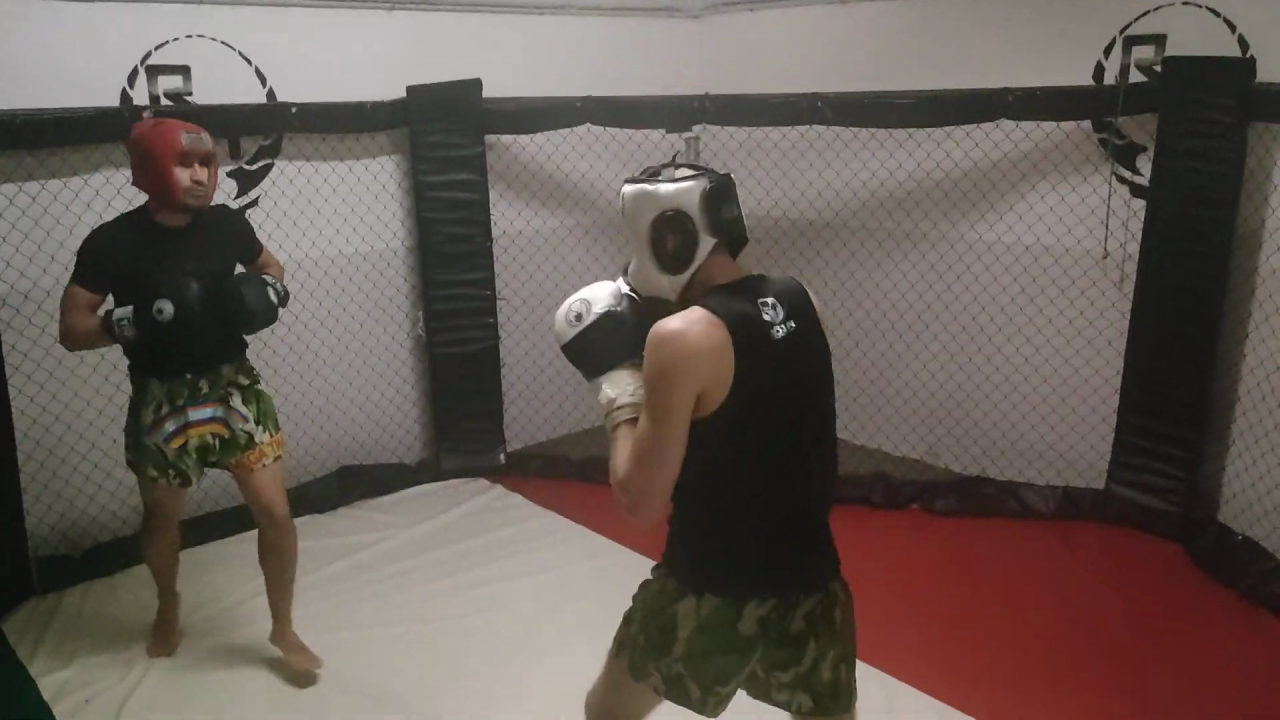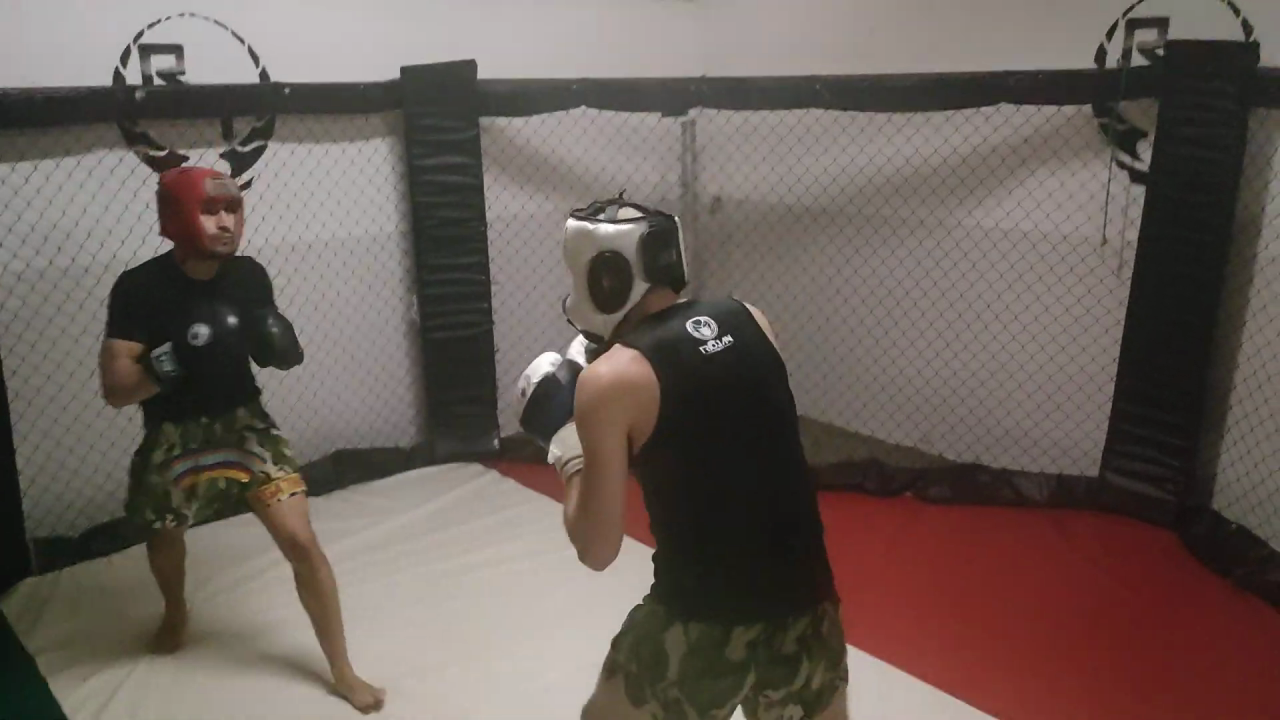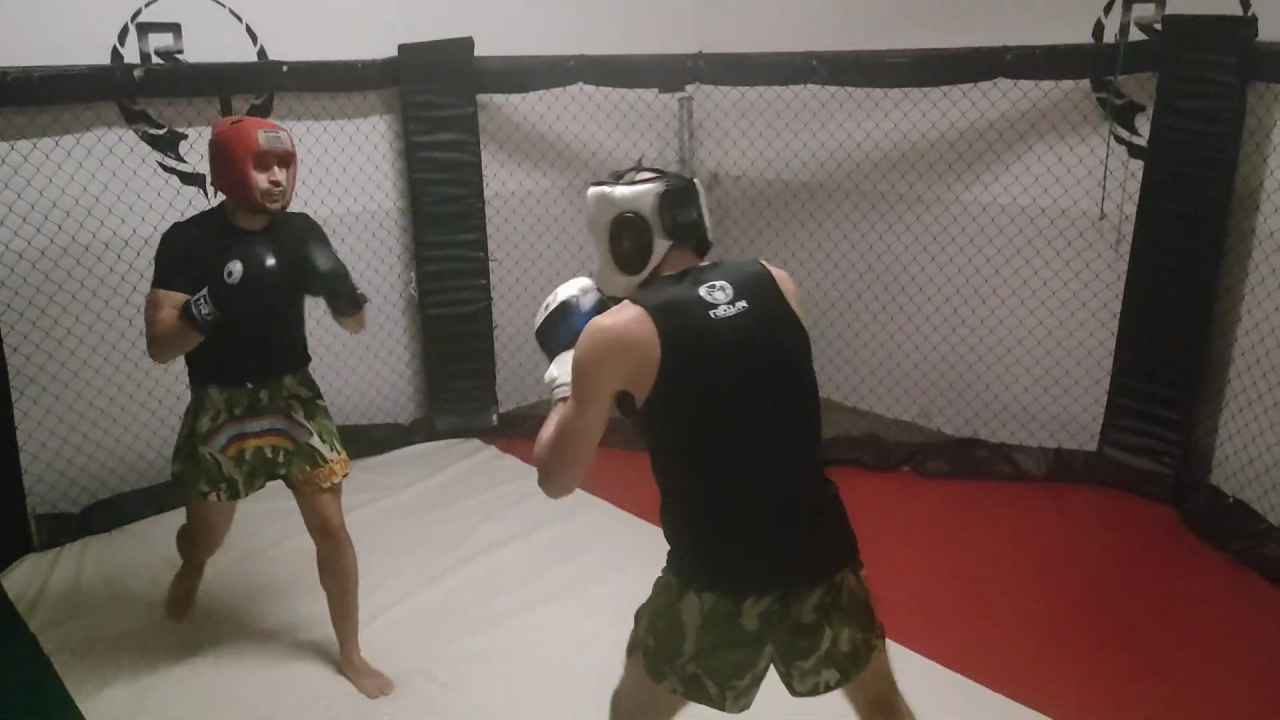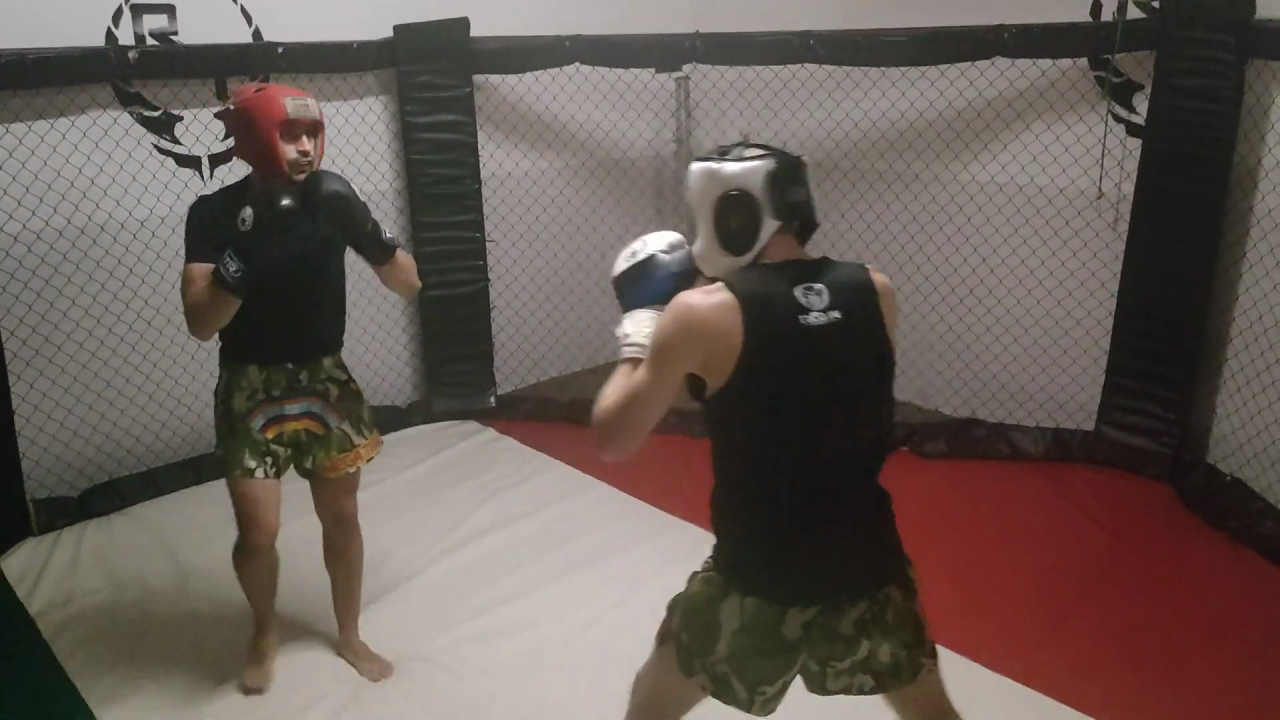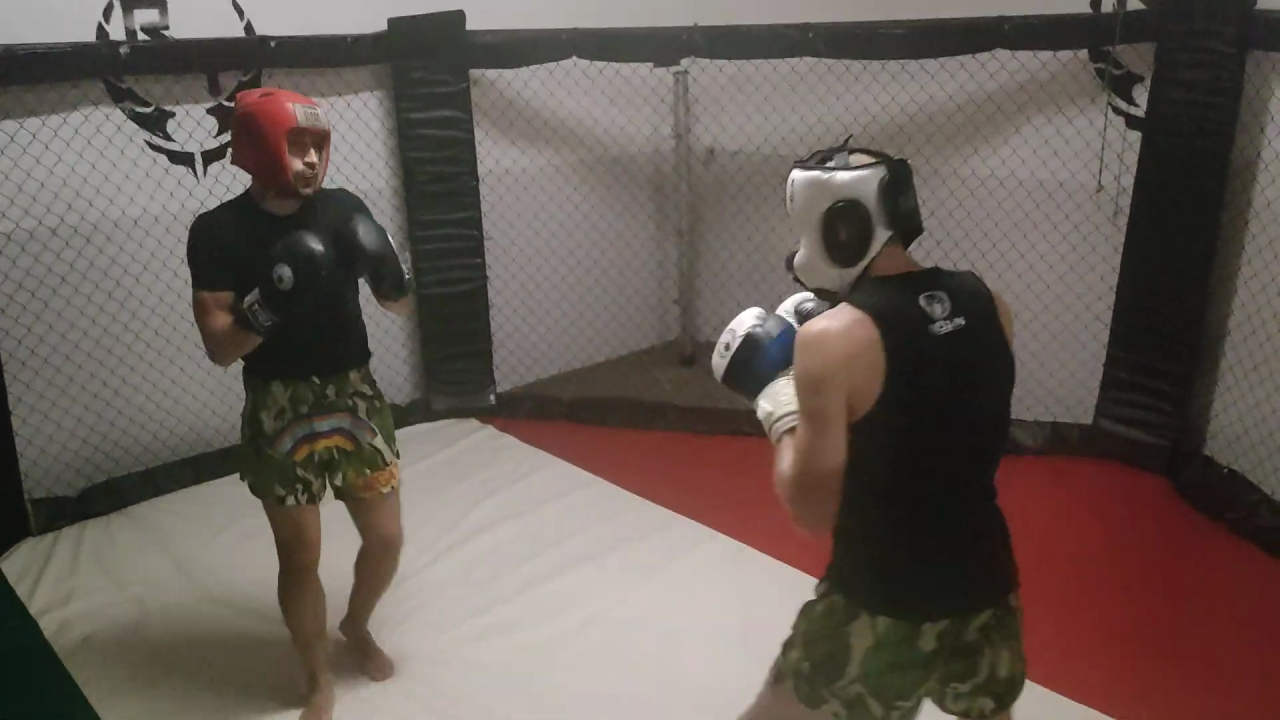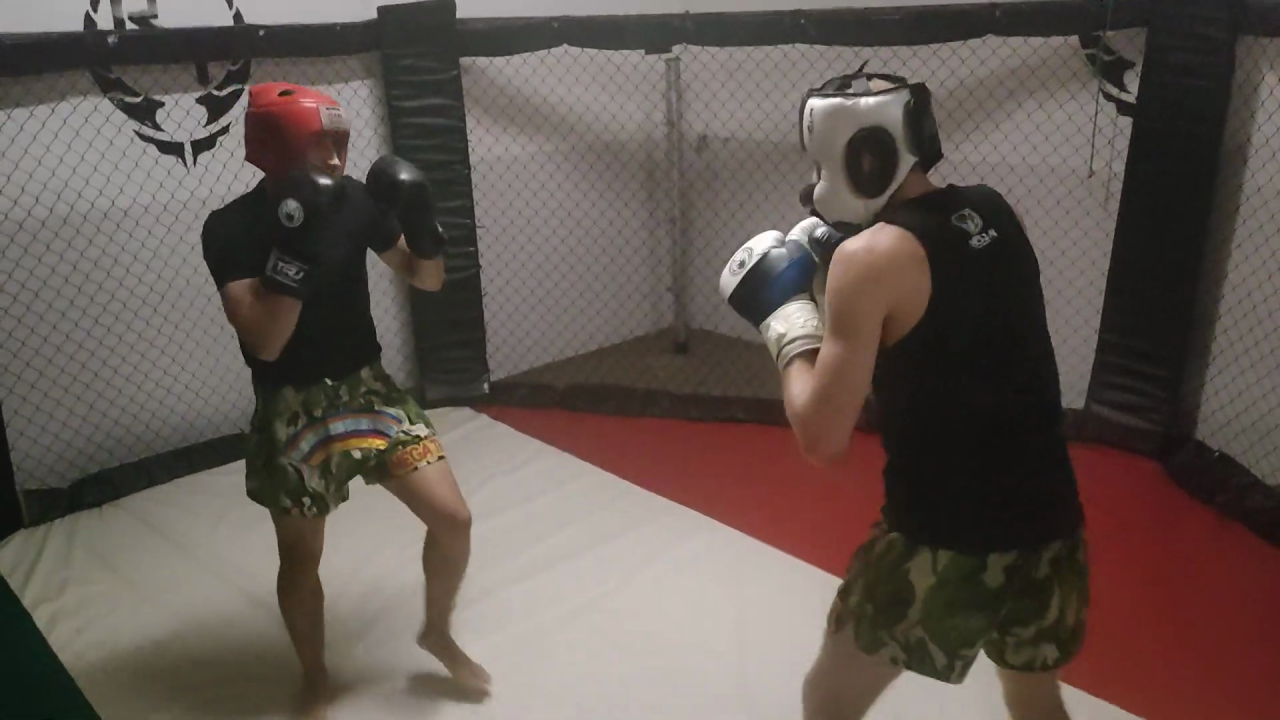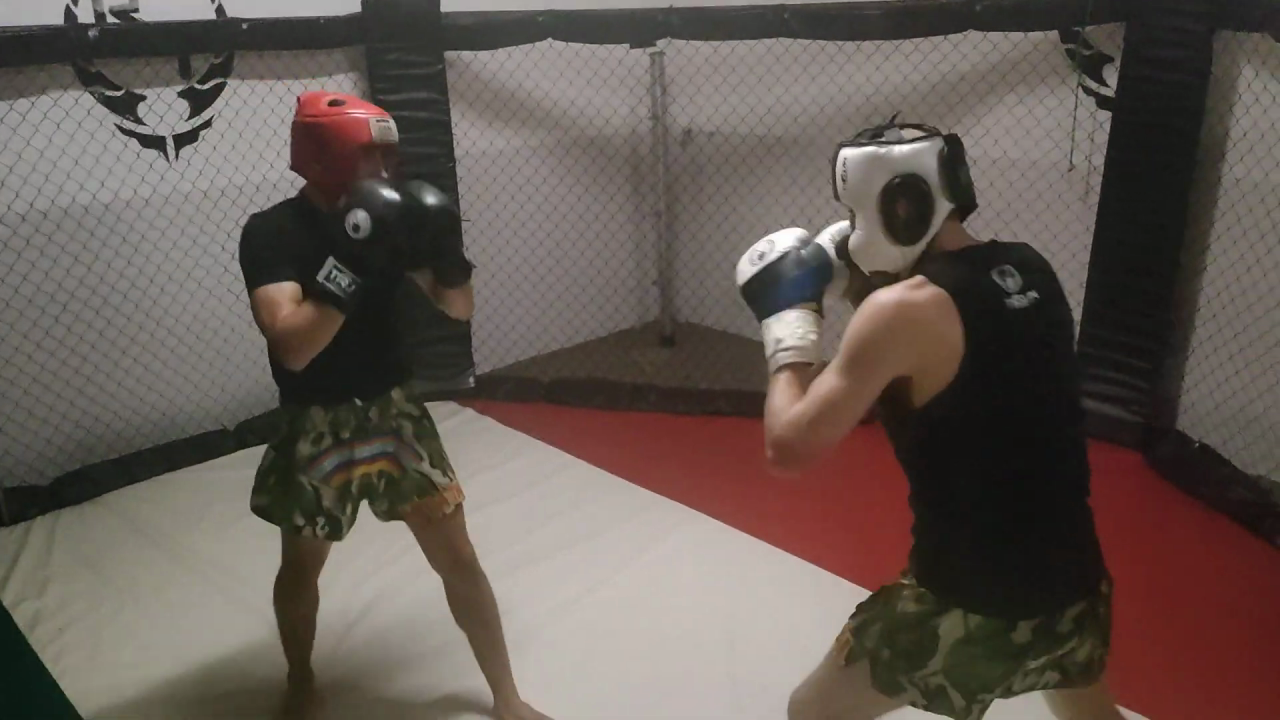
dt=0.2s
person 1, frame 1
left shoulder: (228, 224)
right shoulder: (111, 243)
left elbow: (273, 271)
right elbow: (71, 331)
left wrist: (267, 296)
right wrist: (136, 320)
left hip: (233, 385)
right hip: (162, 398)
left knee: (275, 511)
right knee: (162, 515)
left ankle: (283, 627)
right ankle: (168, 607)
person 1, frame 2
left shoulder: (250, 276)
right shoulder: (139, 288)
right elbow: (116, 388)
left wrist: (280, 345)
right wrist: (178, 354)
left hip: (244, 425)
right hip: (175, 438)
left knee: (302, 544)
right knee: (165, 544)
left ankle: (344, 672)
right ankle: (176, 611)
person 1, frame 3
left shoulder: (302, 233)
right shoulder: (187, 241)
left elbow: (356, 326)
right elbow: (160, 345)
left wrist: (343, 293)
right wrist: (216, 299)
left hip: (292, 394)
right hip: (221, 404)
left knee: (331, 528)
right knee: (207, 531)
left ankle: (351, 653)
right ankle: (190, 572)
person 1, frame 4
left shoulder: (329, 200)
right shoulder: (214, 214)
left elbow: (408, 286)
right elbow: (200, 323)
left wrist: (367, 231)
right wrist: (243, 256)
left hip: (326, 378)
right hip: (253, 387)
left knee: (341, 516)
right knee: (259, 532)
left ankle: (348, 635)
right ankle: (263, 630)
person 1, frame 5
left shoulder: (343, 209)
right shoulder: (218, 232)
left elbow: (403, 303)
right elbow: (219, 348)
left wrist: (389, 269)
right wrist: (271, 299)
left hip: (354, 393)
right hip: (280, 406)
left knee: (386, 537)
right knee: (301, 557)
left ankle: (357, 626)
person 1, frame 6
left shoulder: (354, 198)
right shoulder: (230, 228)
left elbow: (427, 280)
right elbow: (264, 342)
left wrist: (423, 226)
right wrist: (293, 251)
left hip: (369, 390)
right hip: (293, 411)
left knee: (452, 518)
right knee: (300, 558)
left ankle: (438, 630)
person 1, frame 7
left shoulder: (390, 214)
right shoulder: (270, 234)
left elbow: (459, 308)
right elbow: (294, 349)
left wrist: (448, 253)
right wrist: (351, 264)
left hip: (395, 412)
right hip: (318, 429)
left knee: (458, 561)
right knee: (301, 568)
person 2, frame 1
left shoulder: (679, 338)
right shoulder: (800, 304)
left elbow: (641, 501)
left wrist: (617, 382)
left hip: (709, 595)
right hip: (809, 583)
person 2, frame 2
left shoulder: (612, 379)
right shoulder: (750, 320)
left elbow: (598, 548)
left wrist: (566, 442)
left hip: (699, 614)
right hip: (802, 594)
person 2, frame 3
left shoulder: (616, 332)
right shoulder: (774, 284)
left elbow: (556, 477)
left wrist: (569, 365)
left hip: (716, 584)
right hip: (820, 559)
person 2, frame 4
left shoulder: (702, 313)
right shoulder: (875, 292)
left elbow: (612, 440)
left wrist: (640, 321)
left hip: (758, 586)
right hip: (868, 571)
person 2, frame 5
left shoulder: (831, 339)
right shoulder: (986, 303)
left elbow: (811, 505)
left wrist: (776, 394)
left hip: (877, 604)
right hip: (982, 584)
person 2, frame 6
left shoulder: (869, 256)
right shoulder: (998, 217)
left elbow: (821, 436)
left wrist: (788, 315)
left hip: (941, 544)
right hip: (1048, 525)
person 2, frame 7
left shoulder: (904, 309)
right shoulder: (1033, 270)
left elbow: (790, 451)
left wrist: (788, 320)
left hip: (966, 598)
right hip: (1070, 573)
